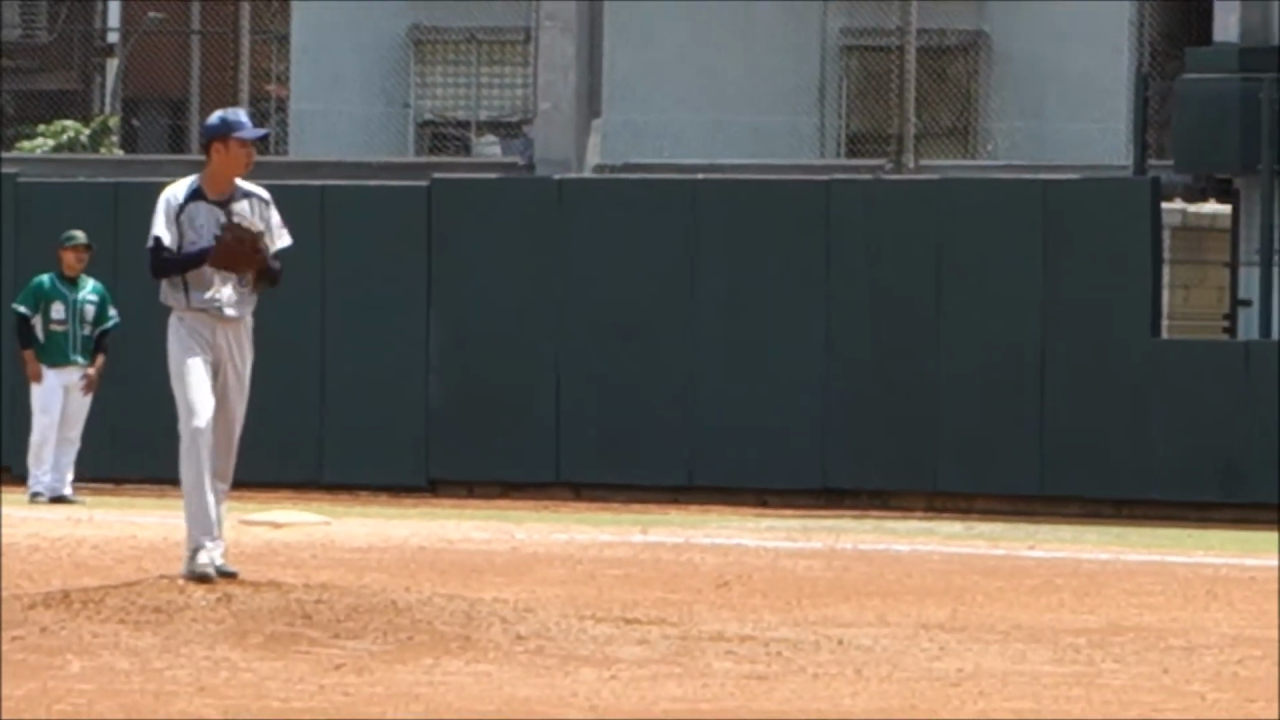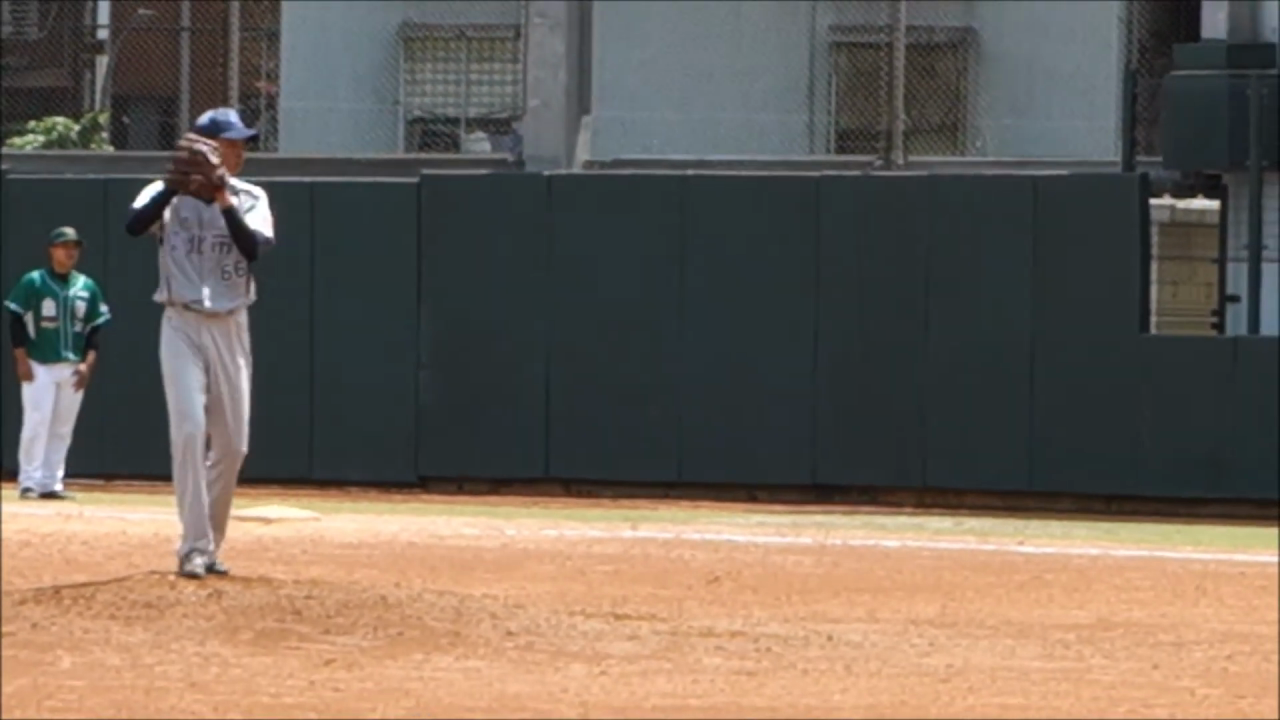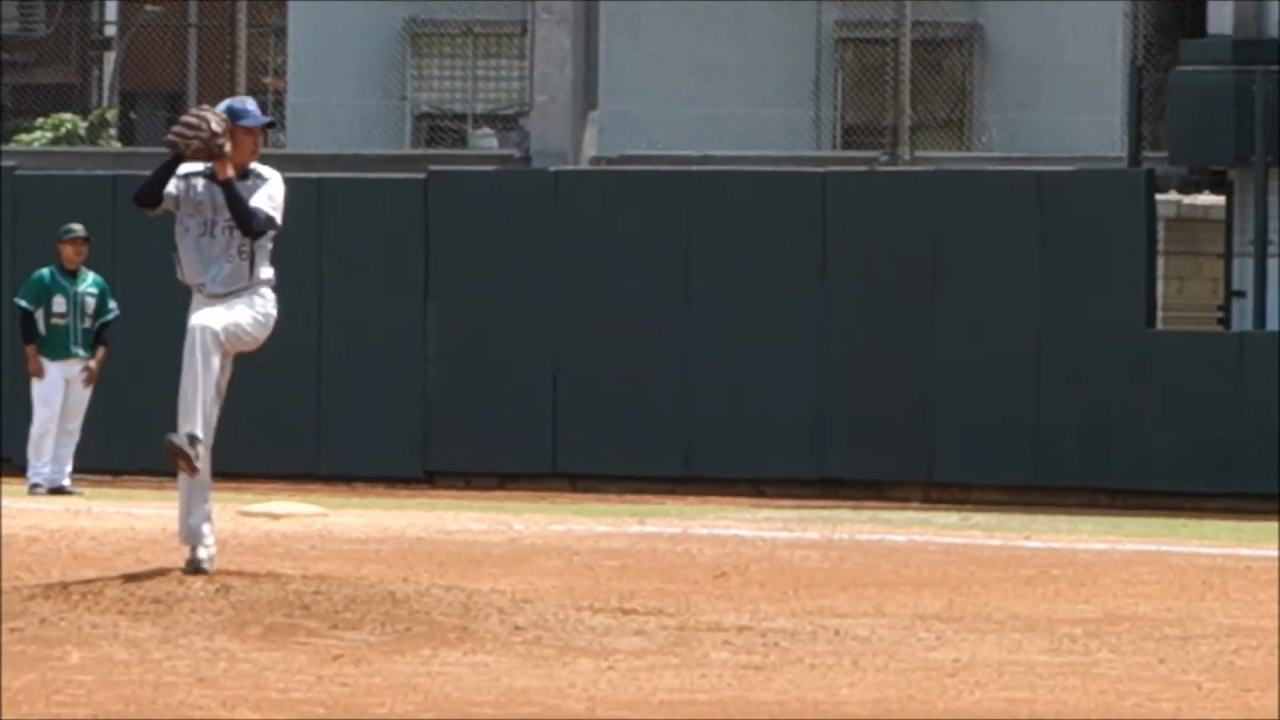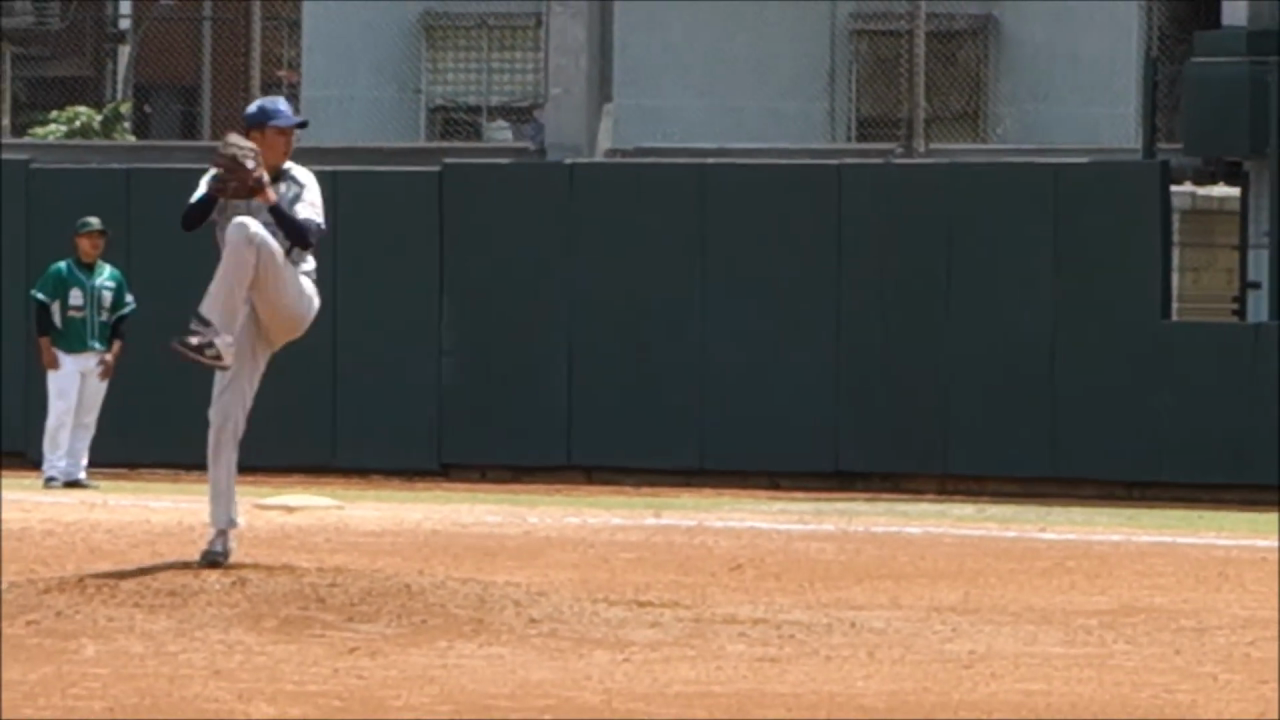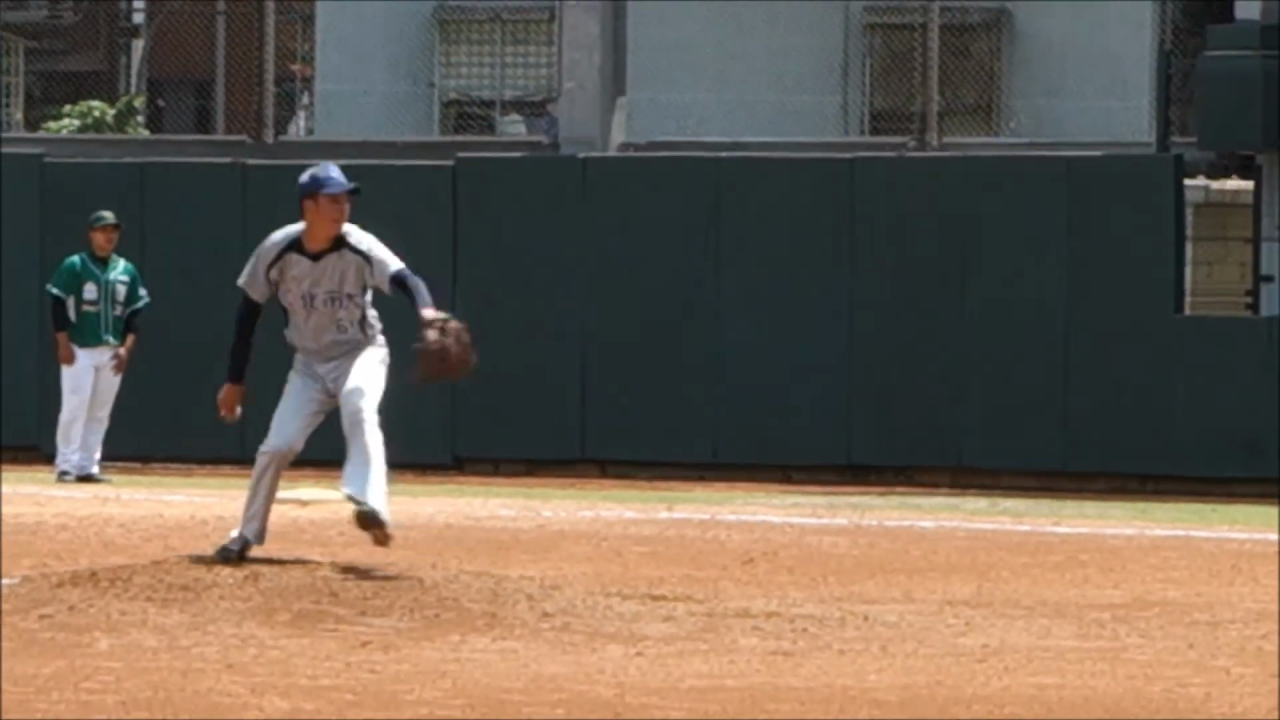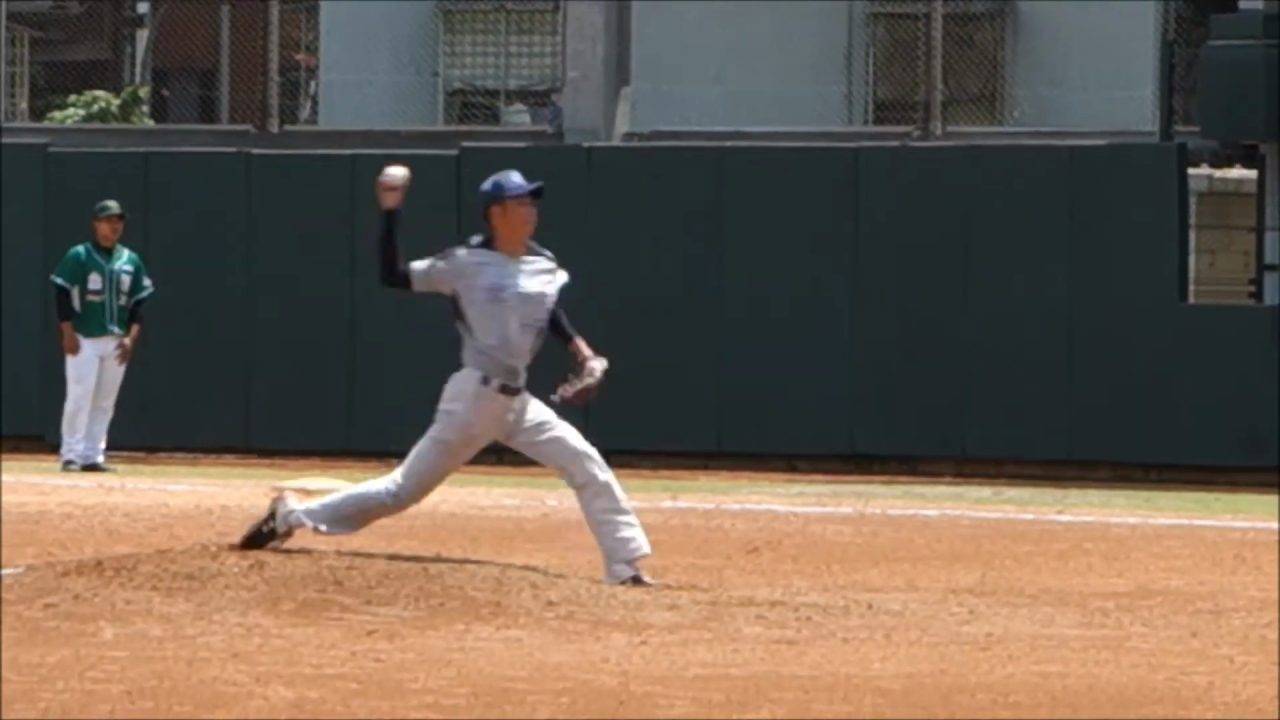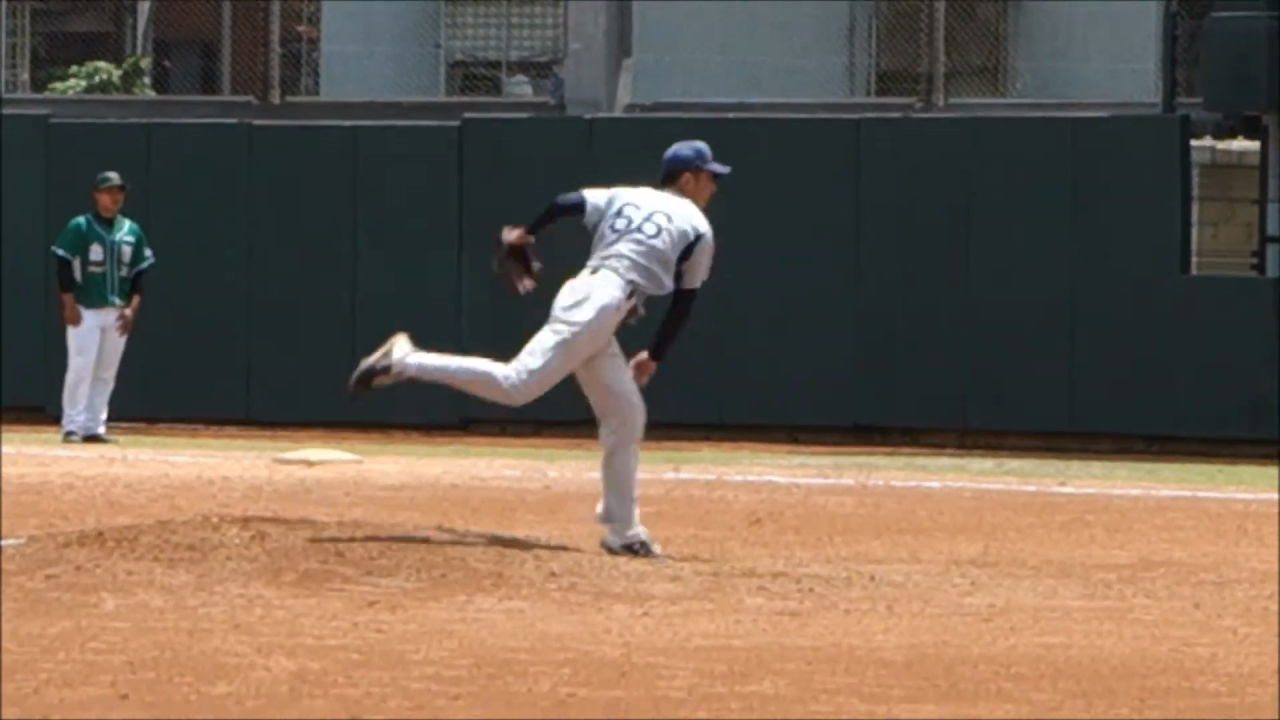
dt=0.3s
person 1, frame 1
left shoulder: (258, 201)
right shoulder: (177, 198)
left elbow: (277, 274)
right elbow: (158, 265)
left wrist: (262, 262)
right wrist: (211, 250)
left hip: (237, 330)
right hip: (190, 327)
left knee: (226, 441)
right knee: (198, 427)
left ankle: (213, 548)
right ankle: (201, 548)
person 1, frame 2
left shoulder: (249, 198)
right shoulder: (167, 191)
left elbow: (255, 252)
right elbow: (133, 226)
left wrist: (224, 204)
right wrist: (175, 188)
left hip: (231, 328)
right hip: (181, 327)
left knee: (232, 444)
right knee: (189, 433)
left ankle: (210, 544)
right ankle: (195, 547)
person 1, frame 3
left shoulder: (267, 180)
right shoulder: (188, 178)
left elbow: (252, 226)
right elbow: (143, 199)
left wrist: (227, 176)
right wrist: (180, 154)
left hip: (252, 306)
right hip: (203, 312)
left knee: (203, 326)
right knee: (200, 423)
left ankle: (191, 443)
right ankle: (199, 542)
person 1, frame 4
left shoulder: (301, 181)
right shoulder: (222, 179)
left elbow: (307, 237)
right elbow: (189, 222)
left wrist: (271, 201)
right wrist: (221, 185)
left hip: (293, 302)
right hip: (247, 309)
left knee: (245, 230)
right knee: (225, 417)
left ankle: (211, 335)
right ankle: (222, 532)
person 1, frame 5
left shoulder: (359, 247)
right shoulder: (277, 249)
left elbow: (405, 279)
right elbow: (248, 311)
left wrist: (427, 312)
right wrist: (234, 379)
left hip: (361, 354)
right hip: (310, 364)
left knee: (358, 402)
right knee: (276, 449)
left ankle: (370, 505)
right ankle: (249, 534)
person 1, frame 6
left shoulder: (542, 263)
right shoulder: (464, 260)
right elbow: (392, 278)
left wrist: (577, 345)
right wrist: (391, 209)
left hip: (512, 398)
right hip: (475, 395)
left knee: (586, 466)
right knee: (403, 490)
left ankle: (626, 563)
right ankle: (292, 516)
person 1, frame 7
left shoulder: (624, 196)
right shoulder: (697, 227)
left elbow: (564, 203)
right elbow: (683, 303)
left wrist: (525, 234)
right wrist: (655, 355)
left hip: (583, 304)
right hip: (595, 308)
left knee: (627, 418)
right knee: (510, 385)
left ankle: (623, 531)
right ankle: (403, 360)
person 2, frame 1
left shoulder: (97, 291)
right shoulder: (42, 285)
left elbow: (104, 332)
right elbow: (23, 323)
left wrist: (97, 367)
right wrist: (31, 361)
left hip: (82, 372)
right hip: (48, 369)
left knee: (72, 433)
right knee: (44, 428)
left ankle: (60, 488)
right ankle: (38, 487)
person 2, frame 2
left shoulder: (88, 287)
right shoulder: (33, 282)
left elbow: (95, 329)
right elbow: (16, 322)
left wrist: (88, 363)
right wrist: (21, 360)
left hip: (73, 368)
right hip: (39, 366)
left knee: (62, 429)
right knee: (36, 425)
left ankle: (51, 483)
right ankle: (29, 482)
person 2, frame 3
left shoulder: (97, 283)
right shoulder: (42, 278)
left elbow: (104, 325)
right elbow: (26, 318)
left wrist: (97, 359)
right wrist: (32, 357)
left hip: (82, 364)
right hip: (49, 362)
left knee: (71, 425)
right knee: (45, 420)
left ankle: (59, 478)
right ankle: (38, 477)
person 2, frame 4
left shoulder: (114, 276)
right shoulder: (59, 271)
left elbow: (121, 319)
right elbow: (42, 310)
left wrist: (113, 353)
right wrist: (46, 349)
left hip: (98, 358)
right hip: (64, 355)
left knee: (87, 419)
right knee: (61, 414)
left ankle: (74, 472)
right ankle: (53, 471)
person 2, frame 5
left shoulder: (128, 270)
right shoulder: (73, 265)
left elbow: (134, 312)
right elbow: (58, 305)
left wrist: (127, 347)
right wrist: (63, 344)
left hip: (112, 352)
right hip: (79, 349)
left knee: (100, 413)
right knee: (74, 408)
left ankle: (88, 466)
right ankle: (66, 465)
person 2, frame 6
left shoulder: (132, 260)
right shoulder: (78, 255)
left elbow: (139, 302)
right elbow: (62, 295)
left wrist: (131, 337)
right wrist: (68, 334)
left hip: (117, 342)
right hip: (83, 339)
left knee: (105, 402)
right knee: (79, 397)
left ankle: (93, 455)
right ankle: (71, 454)
person 2, frame 7
left shoulder: (133, 231)
right shoulder: (79, 226)
left elbow: (140, 273)
right elbow: (64, 266)
left wrist: (132, 308)
right wrist: (69, 305)
left hip: (117, 312)
right hip: (85, 310)
left knee: (106, 373)
right knee: (80, 369)
left ankle: (94, 426)
right ankle: (72, 425)
